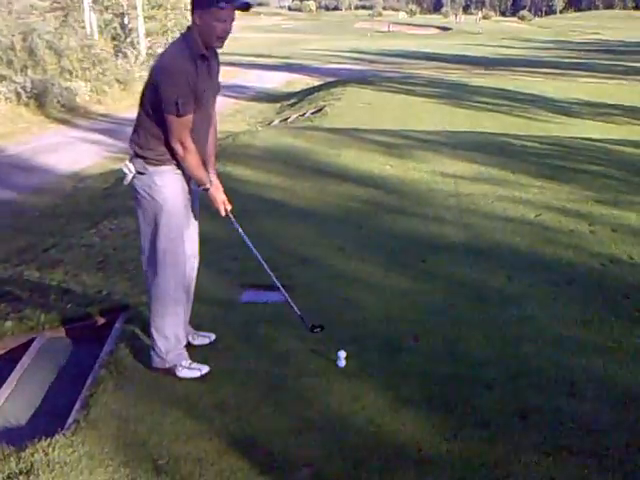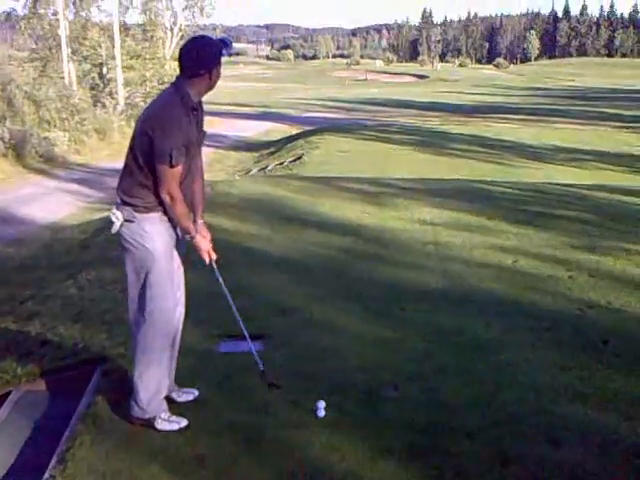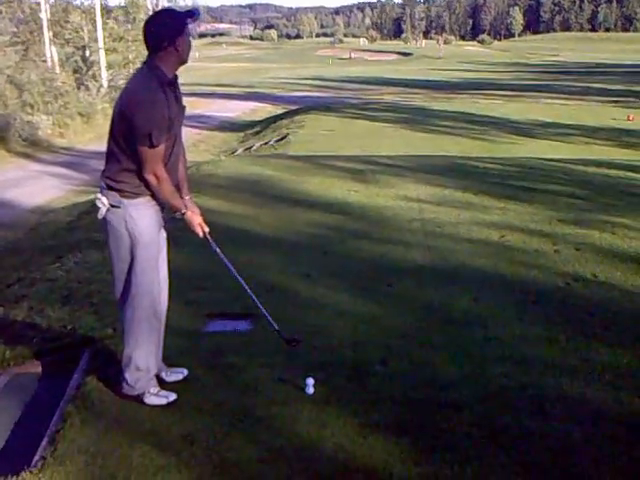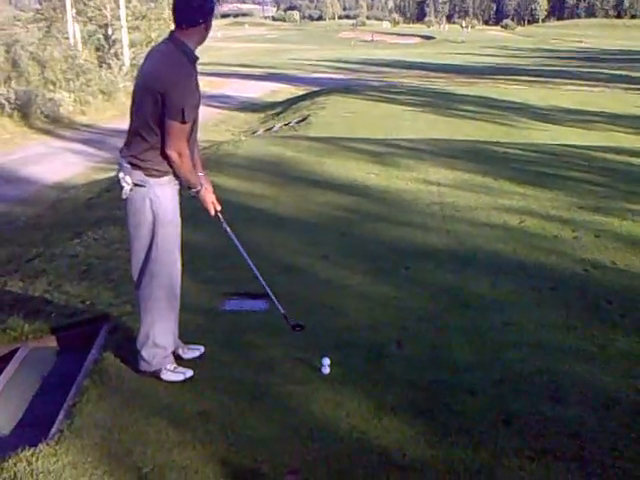
dt=1s
person 1, frame 1
left shoulder: (210, 57)
right shoulder: (176, 66)
right elbow: (180, 143)
left wrist: (212, 173)
right wrist: (208, 187)
left hip: (181, 170)
right hip: (159, 172)
left knee: (186, 256)
right knee: (170, 263)
left ankle: (179, 327)
right ankle: (167, 352)
person 1, frame 2
left shoulder: (193, 106)
right shoulder: (169, 116)
left elbow: (195, 166)
right elbow: (169, 191)
left wrist: (200, 221)
right wrist: (195, 235)
left hip: (164, 217)
right hip: (145, 220)
left knee: (171, 307)
right knee: (159, 313)
left ankle: (164, 384)
right ankle: (147, 405)
person 1, frame 3
left shoulder: (167, 82)
right shoulder: (147, 96)
left elbow: (176, 143)
right elbow: (152, 172)
left wrist: (187, 197)
right wrist: (184, 211)
left hip: (148, 201)
right hip: (131, 204)
left knee: (155, 289)
right knee: (143, 294)
left ankle: (151, 364)
right ankle: (137, 380)
person 1, frame 4
left shoulder: (167, 54)
right shoulder: (179, 73)
right elbow: (174, 150)
left wrist: (200, 174)
right wrist: (199, 187)
left hip: (155, 175)
right hip: (152, 181)
left knee: (167, 267)
right knee: (159, 272)
left ankle: (167, 340)
right ankle: (154, 356)
